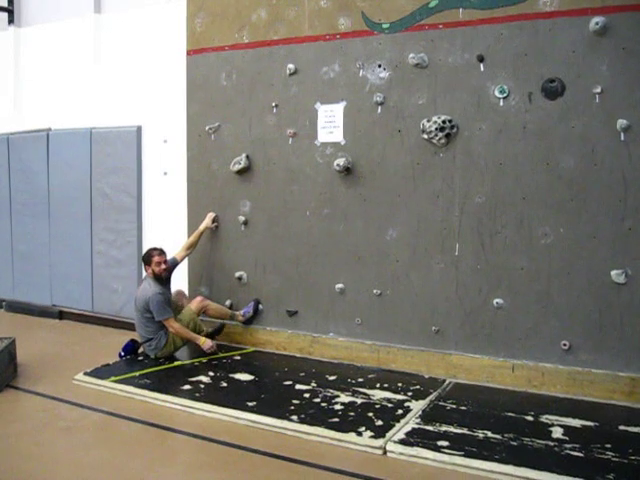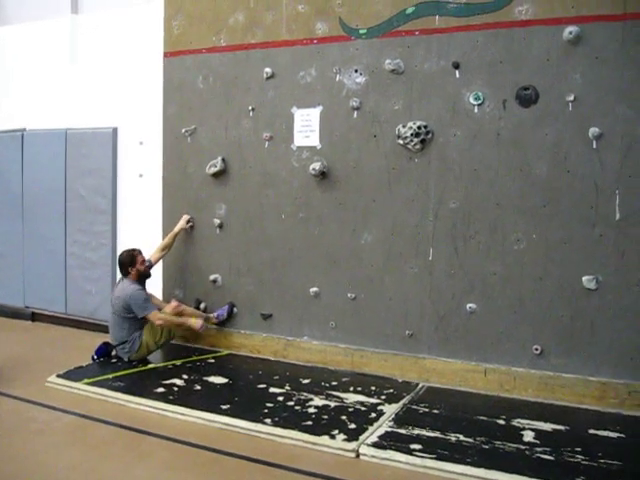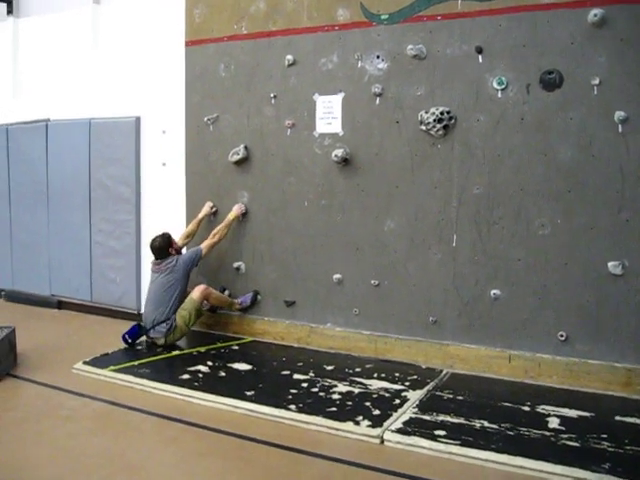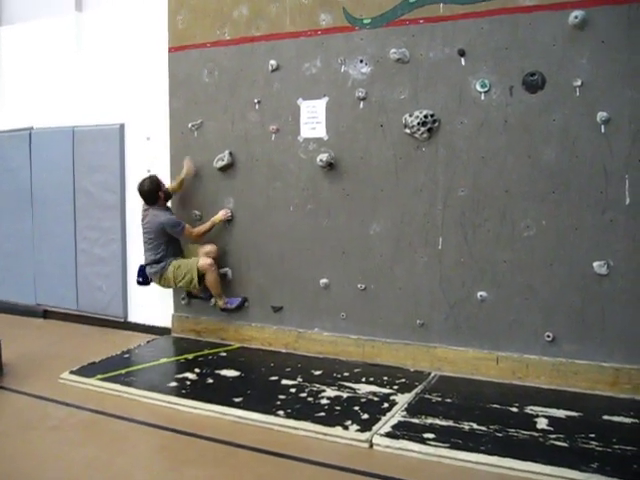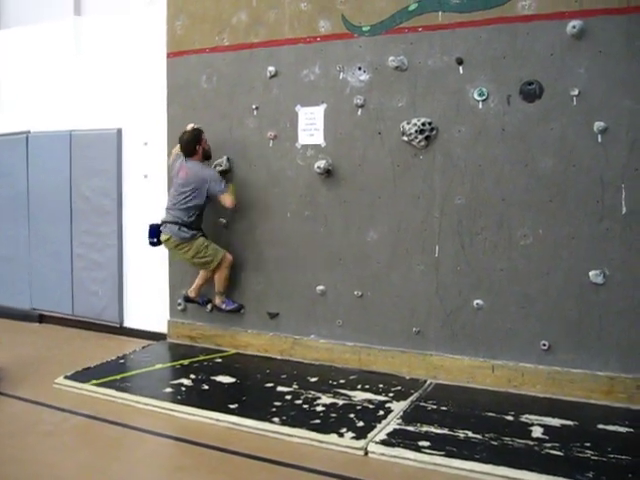
dt=1s
person 1, frame 1
left shoulder: (162, 273)
right shoulder: (154, 294)
left elbow: (185, 251)
right elbow: (172, 327)
left wrist: (203, 227)
right wrist: (200, 340)
left hip: (158, 333)
right hip: (159, 345)
left knee: (179, 294)
right knee: (200, 302)
left ankle: (203, 331)
right ankle: (240, 316)
person 1, frame 2
left shoulder: (128, 280)
right shoulder: (133, 292)
left elbow: (160, 252)
right elbow: (158, 319)
left wrist: (178, 229)
right wrist: (189, 321)
left hip: (126, 342)
right hip: (132, 348)
left knee: (150, 301)
right knee: (175, 306)
right ankle: (212, 318)
person 1, frame 3
left shoulder: (157, 264)
right shoulder: (180, 263)
left elbow: (185, 237)
right elbow: (212, 238)
left wrist: (202, 215)
right wrist: (232, 216)
left hip: (153, 330)
right hip: (165, 333)
right knee: (202, 289)
right ankle: (234, 305)
person 1, frame 4
left shoulder: (150, 206)
right shoulder: (164, 218)
left elbow: (171, 190)
right elbow: (194, 234)
left wrist: (183, 176)
right wrist: (216, 219)
left hip: (168, 258)
right hip: (162, 270)
left knee: (211, 250)
right knee: (208, 264)
left ankle: (194, 288)
right ankle: (222, 302)
person 1, frame 5
left shoulder: (179, 162)
right shoulder: (207, 174)
left elbow: (175, 151)
right elbow: (229, 203)
left wrist: (187, 136)
right wrist: (227, 189)
left hip: (170, 231)
right hip: (182, 235)
left knee: (212, 260)
right knee: (225, 260)
left ankle: (193, 293)
right ankle: (219, 300)
